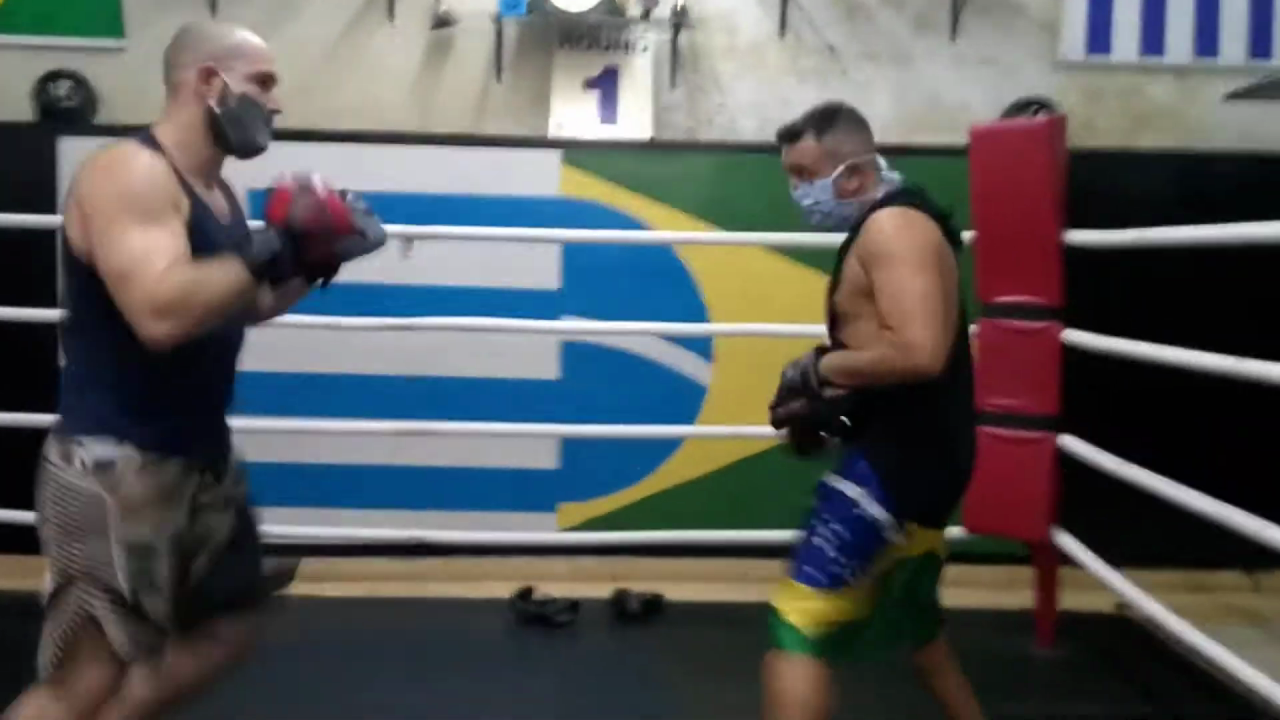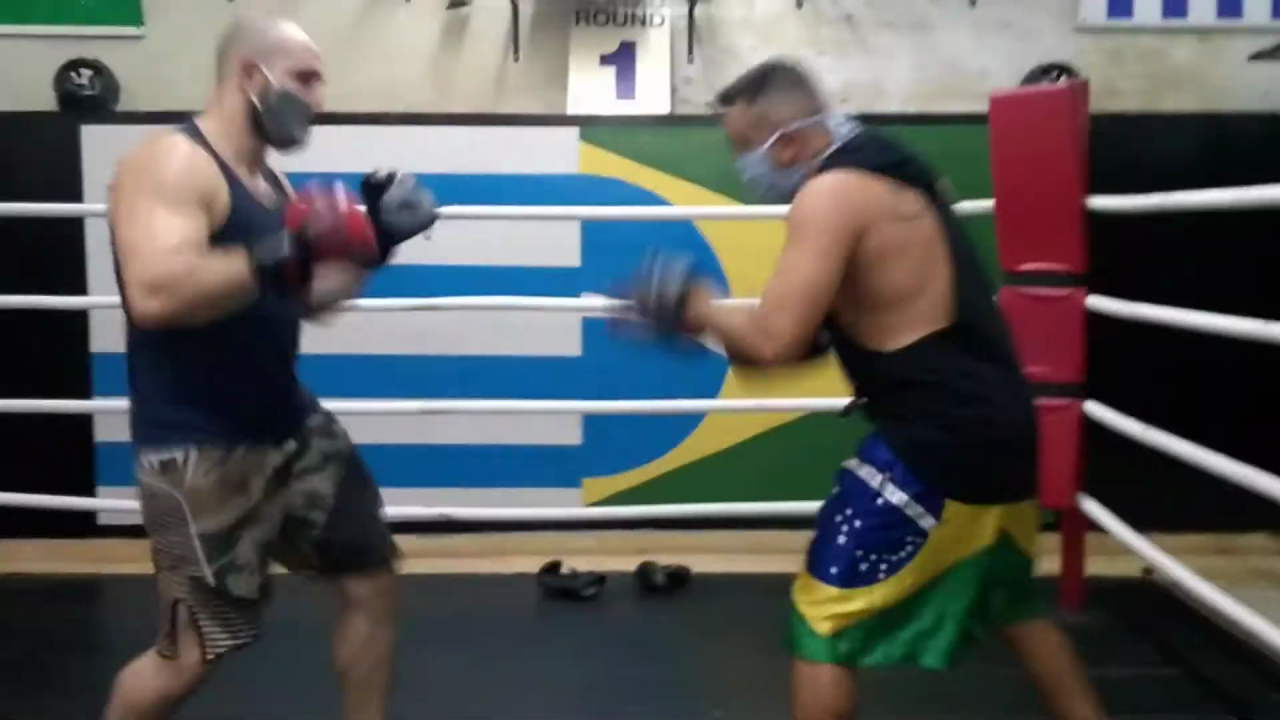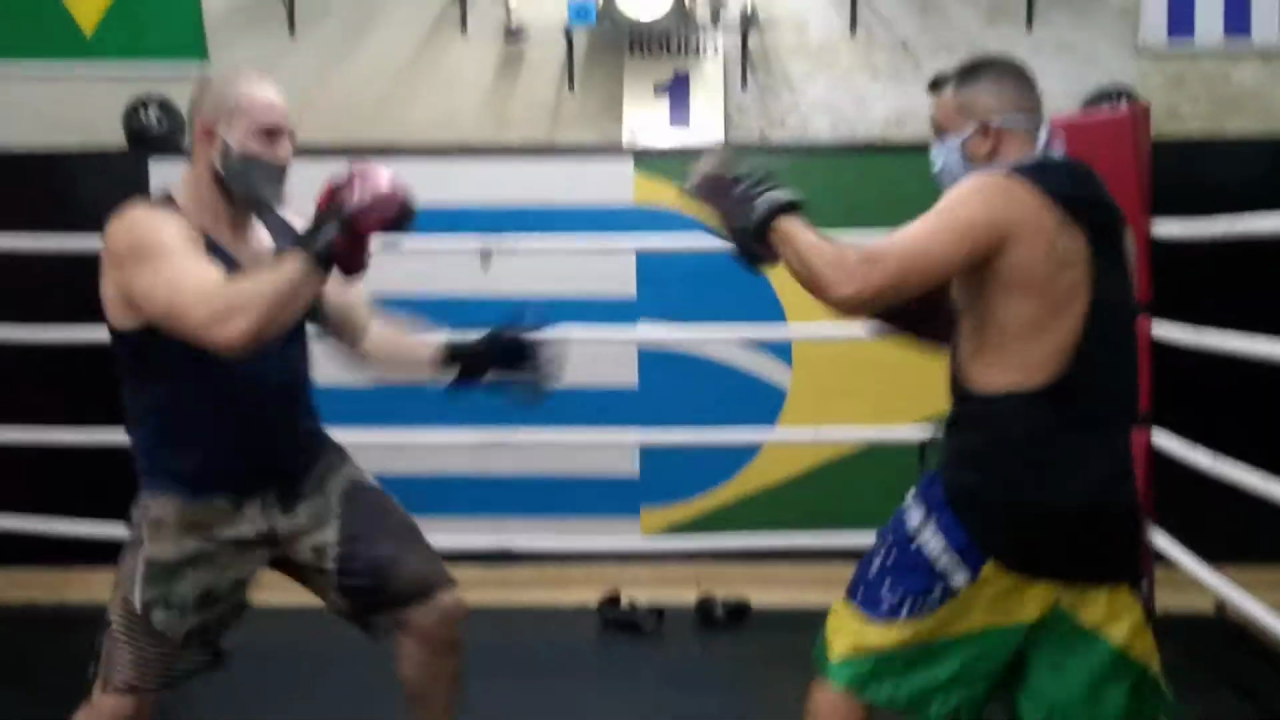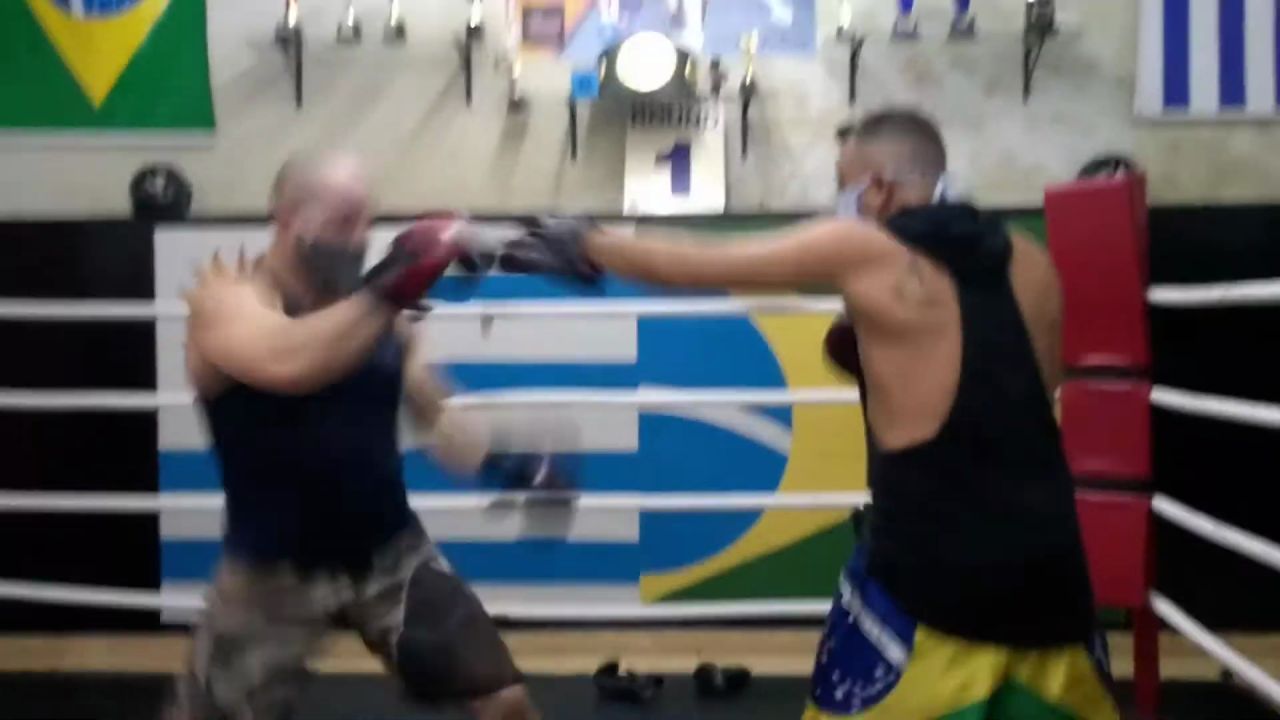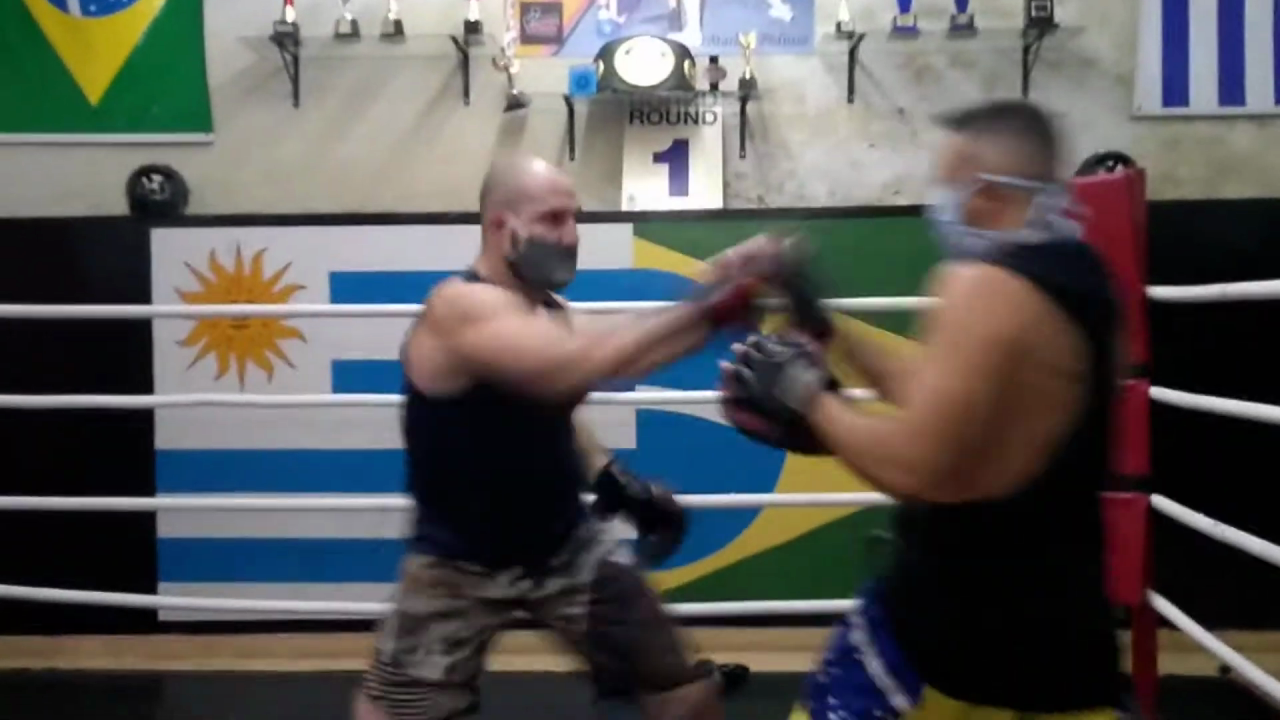
dt=0.4s
person 1, frame 1
left shoulder: (894, 227)
right shoulder: (880, 231)
left elbow: (919, 354)
left wrist: (818, 370)
right wrist: (827, 405)
left hip: (899, 460)
right hip: (919, 456)
left knee: (796, 628)
right knee: (907, 614)
person 1, frame 2
left shoulder: (831, 196)
right shoulder: (891, 177)
left elbow: (774, 342)
left wrist: (690, 302)
right wrist: (820, 334)
left hip: (932, 438)
right hip: (994, 426)
left knee: (822, 625)
right knee: (1012, 601)
person 1, frame 3
left shoulder: (996, 200)
right shoulder: (1092, 211)
left elbow: (853, 286)
left wrist: (770, 213)
right wrist: (943, 316)
left hip: (989, 504)
right hip: (1097, 508)
person 1, frame 4
left shoulder: (862, 248)
right shoulder: (1030, 264)
left elbow: (691, 268)
left wrist: (579, 242)
left hip: (930, 571)
right hip: (1044, 566)
person 1, frame 5
left shoulder: (984, 292)
right shoulder: (1089, 292)
left elbow: (912, 468)
left wrist: (806, 393)
right wrist: (831, 335)
left hip: (944, 614)
right hip: (1066, 613)
person 2, frame 1
left shoulder: (216, 190)
right shoulder: (128, 175)
left elbow: (246, 305)
right elbow: (162, 314)
left wrist: (317, 261)
right wrist: (270, 249)
left hip: (197, 461)
right hip: (117, 467)
left knee: (228, 631)
person 2, frame 2
left shoulder: (265, 182)
right shoulder: (170, 164)
left elbow: (311, 300)
right elbow: (157, 295)
left wrist: (375, 242)
right wrist: (284, 255)
left hip: (290, 430)
right hip: (202, 452)
left knee: (373, 585)
right knee: (187, 658)
person 2, frame 3
left shoulder: (278, 233)
right shoulder: (146, 233)
left elbow: (361, 331)
right elbow: (229, 324)
left wrist: (458, 358)
right wrist: (332, 241)
left hip: (309, 476)
right hip: (194, 504)
left knee: (434, 611)
person 2, frame 4
left shoulder: (380, 302)
right shoulder: (227, 300)
left elbow: (436, 416)
right elbow: (291, 363)
left wrist: (501, 466)
right wrist: (392, 284)
left hip: (391, 555)
right hip: (272, 575)
person 2, frame 5
left shoulder: (546, 311)
right shoulder: (461, 309)
right elbow: (578, 365)
left wrist: (615, 482)
right wrist: (705, 305)
left hip: (566, 546)
right hip: (460, 569)
